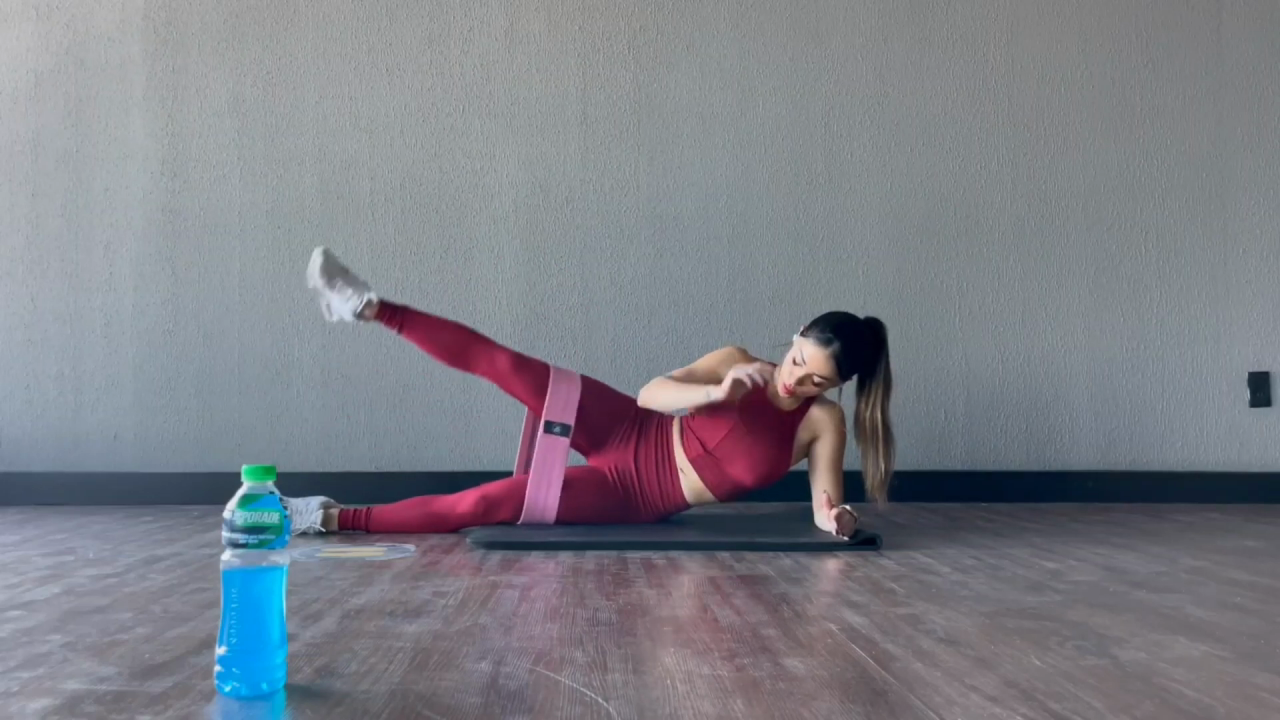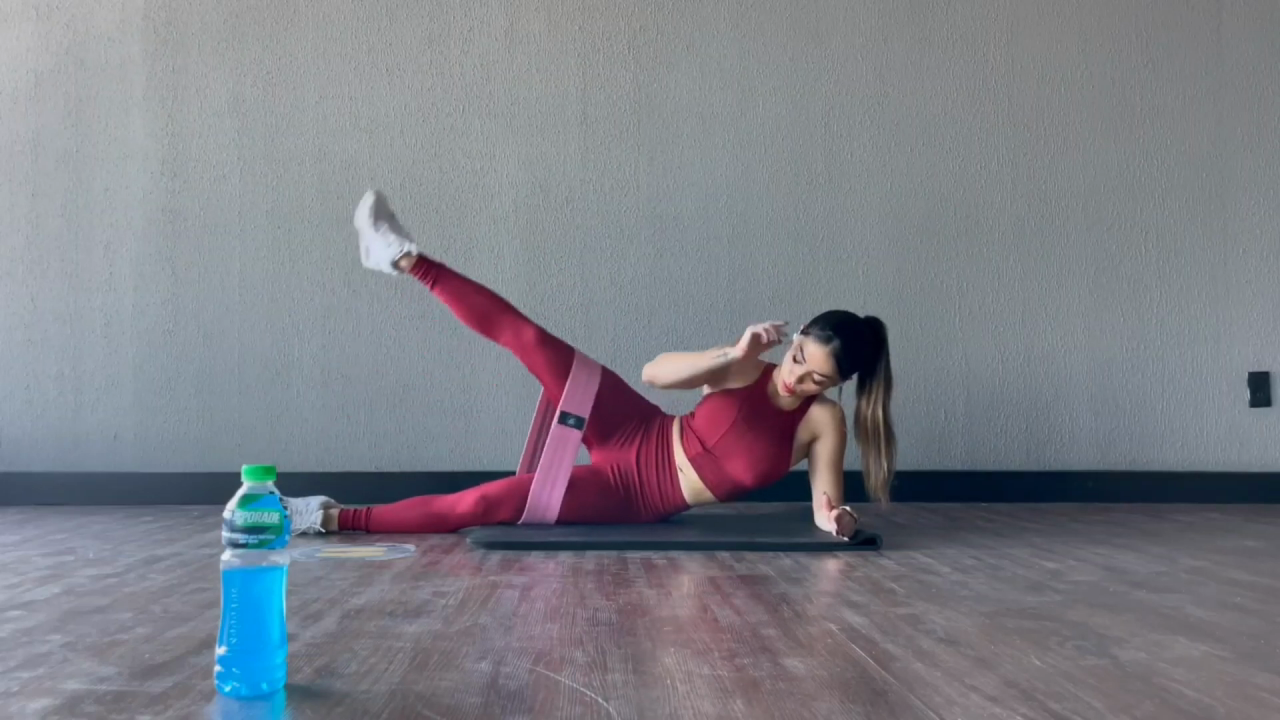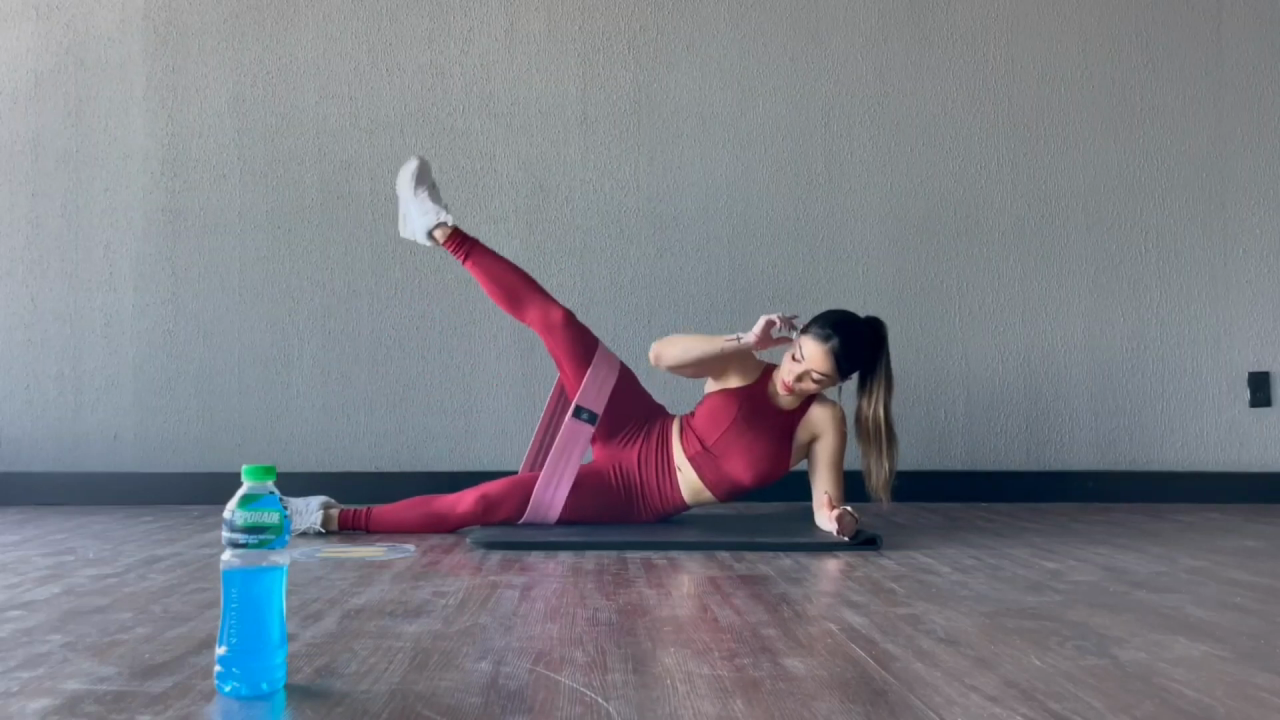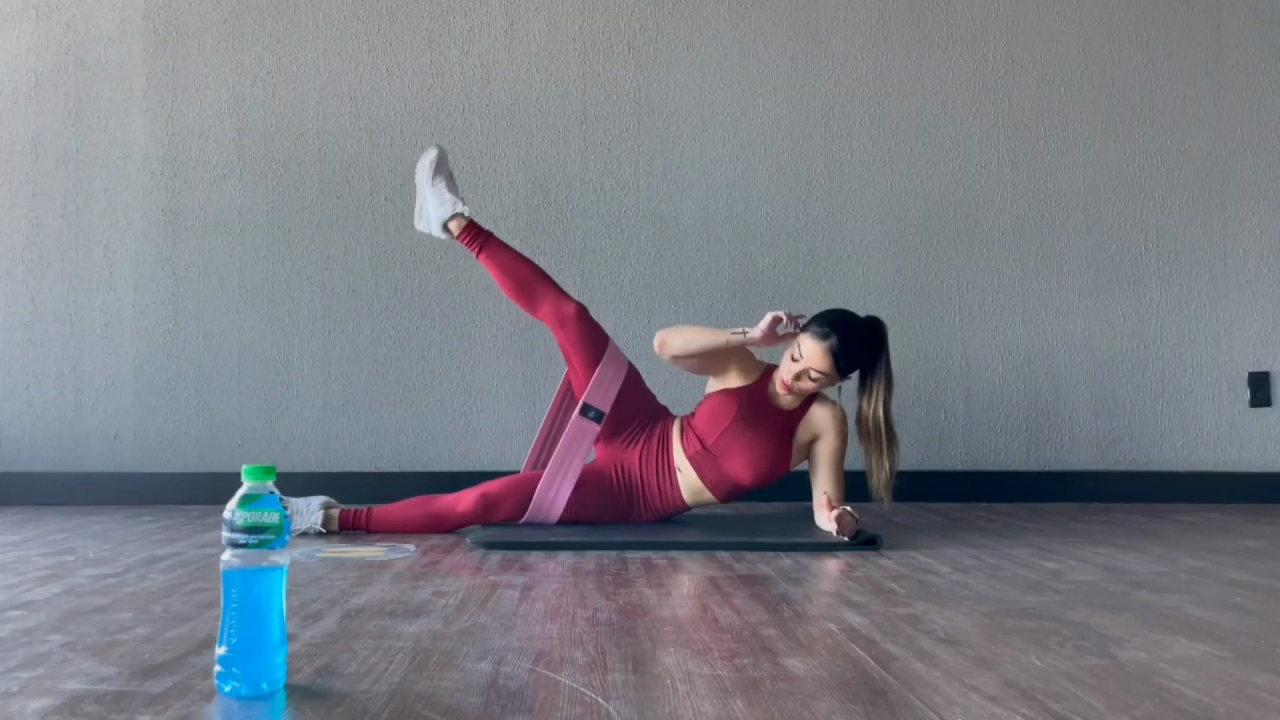
dt=0.1s
person 1, frame 1
left shoulder: (823, 421)
right shoulder: (735, 364)
left elbow: (827, 506)
right elbow: (653, 392)
left wrist: (837, 520)
right wrist: (718, 393)
left hip: (634, 499)
right hip: (634, 438)
left knee: (486, 503)
right knee: (510, 367)
left ankle: (337, 517)
right ankle: (367, 307)
person 1, frame 2
left shoulder: (824, 422)
right shoulder: (742, 371)
left elbow: (826, 508)
right elbow: (655, 373)
left wrist: (837, 519)
right wrist: (732, 356)
left hip: (638, 500)
right hip: (637, 447)
left knee: (486, 505)
right knee: (532, 343)
left ankle: (338, 520)
right ankle: (406, 256)
person 1, frame 3
left shoulder: (823, 421)
right shoulder: (744, 368)
left elbow: (827, 508)
right elbow: (660, 354)
left wrist: (836, 518)
right wrist: (744, 342)
left hip: (635, 499)
right hip: (638, 441)
left knee: (484, 504)
right knee: (558, 324)
left ankle: (336, 519)
right ankle: (439, 229)
person 1, frame 4
left shoulder: (824, 421)
right shoulder: (742, 369)
left elbow: (827, 508)
right elbow: (665, 343)
left wrist: (836, 519)
right wrist: (749, 335)
left hip: (636, 498)
right hip: (638, 441)
left knee: (486, 504)
right knee: (567, 317)
left ankle: (338, 518)
right ankle: (454, 222)
